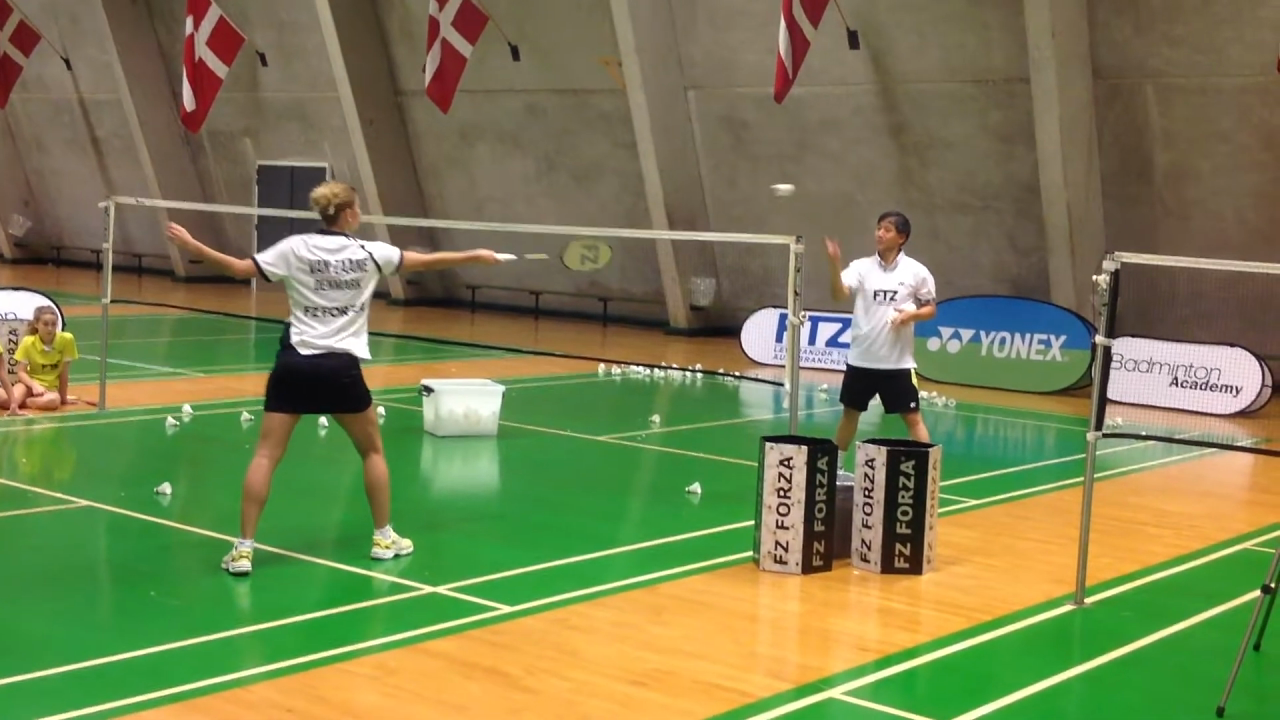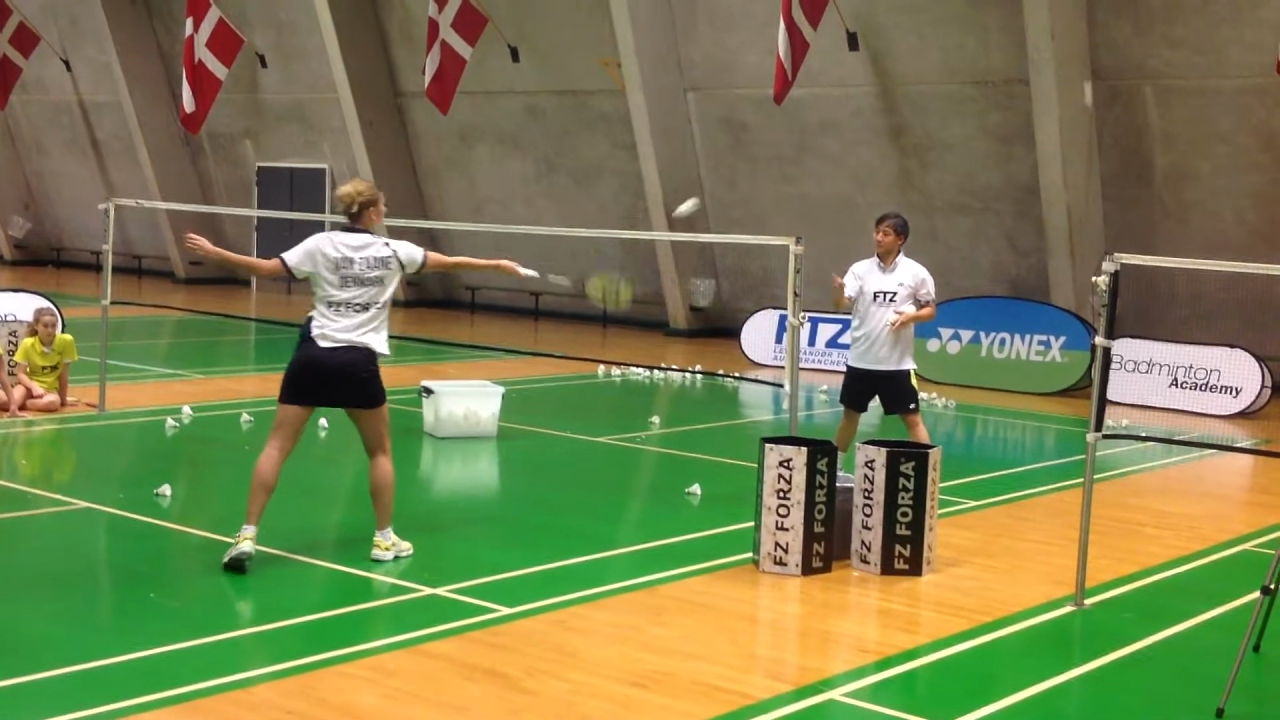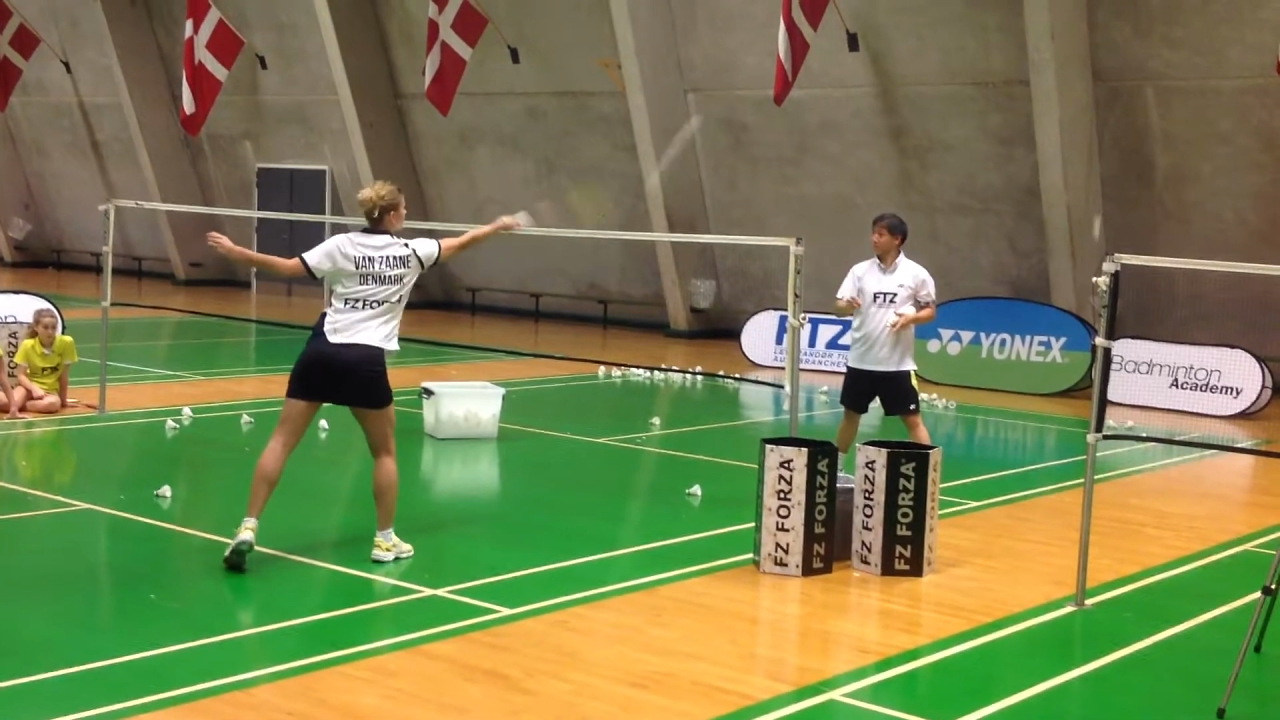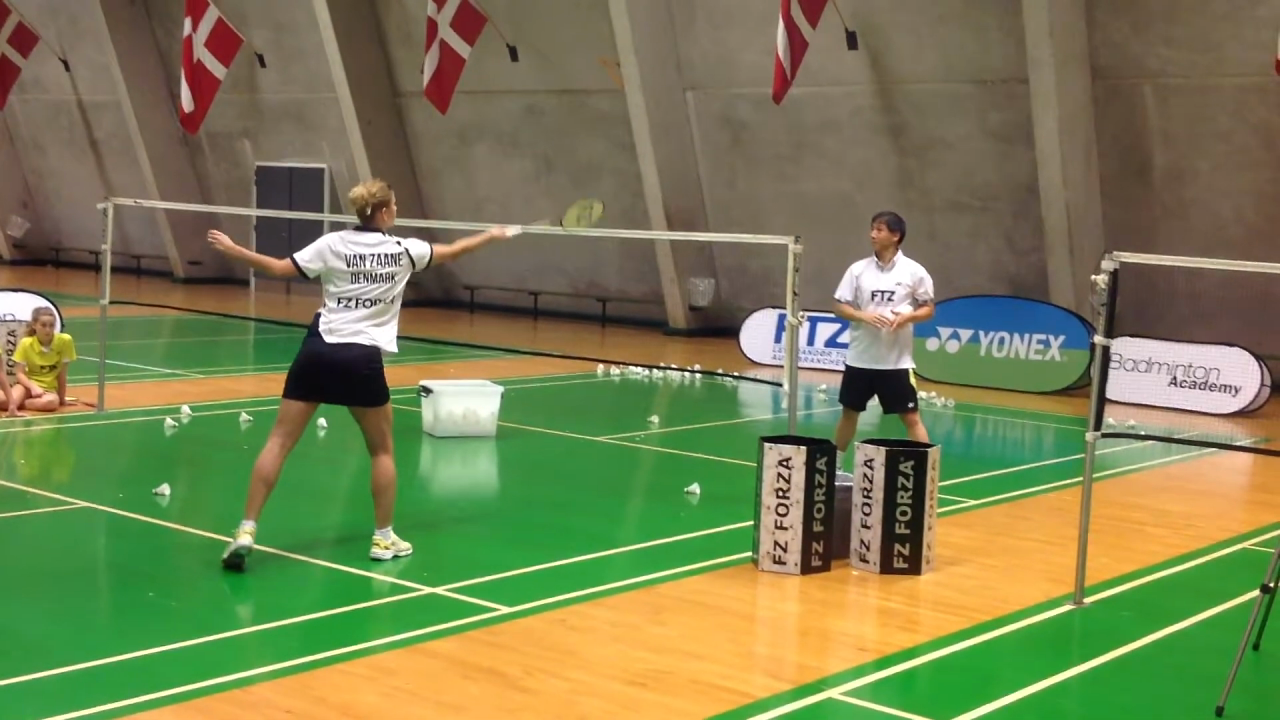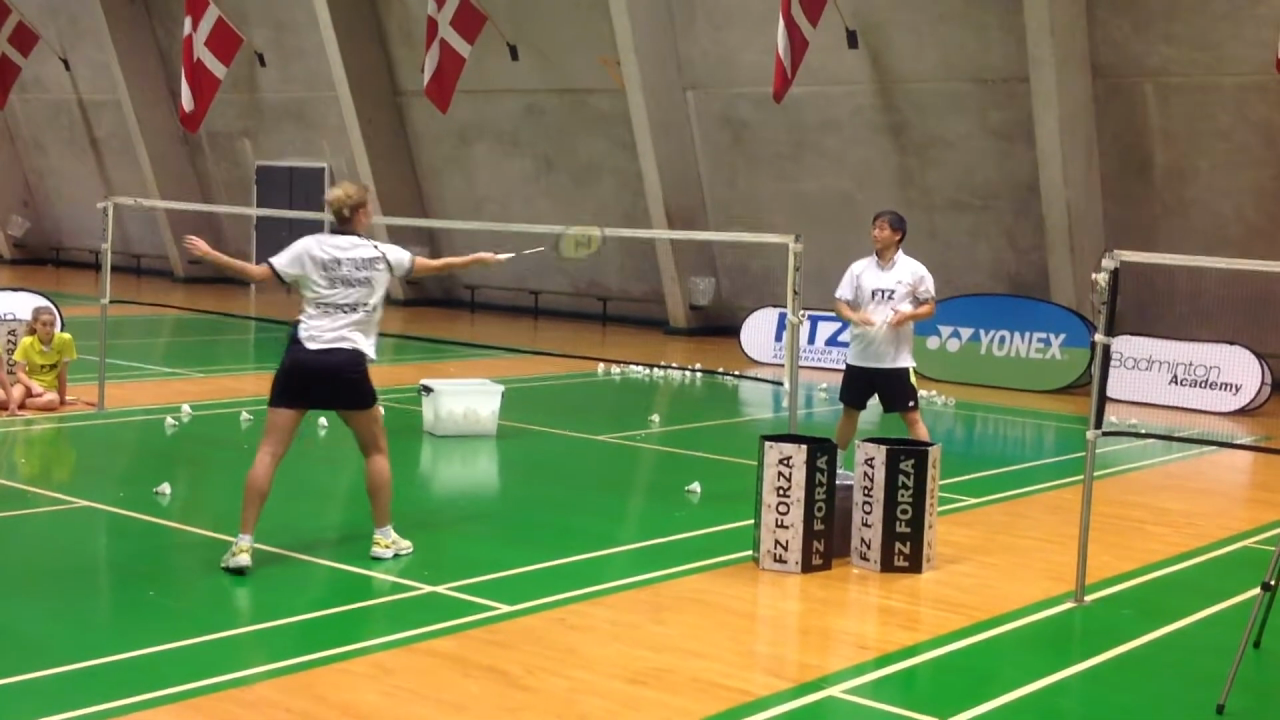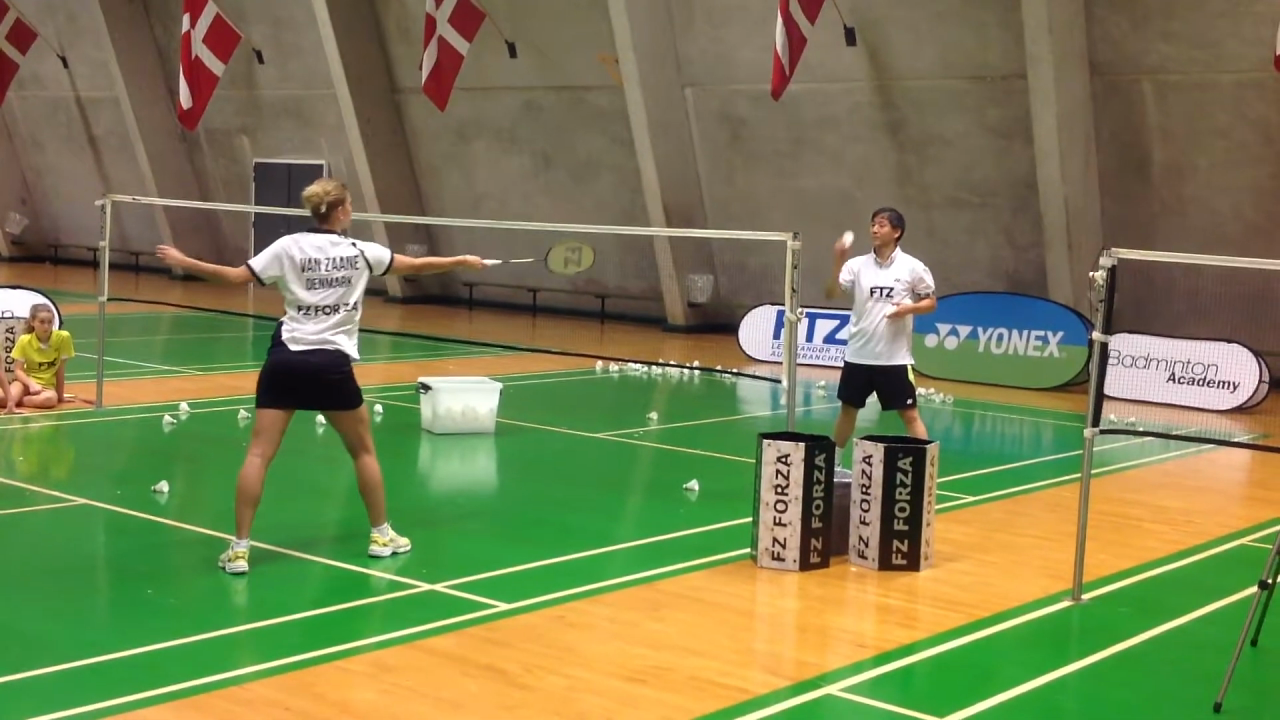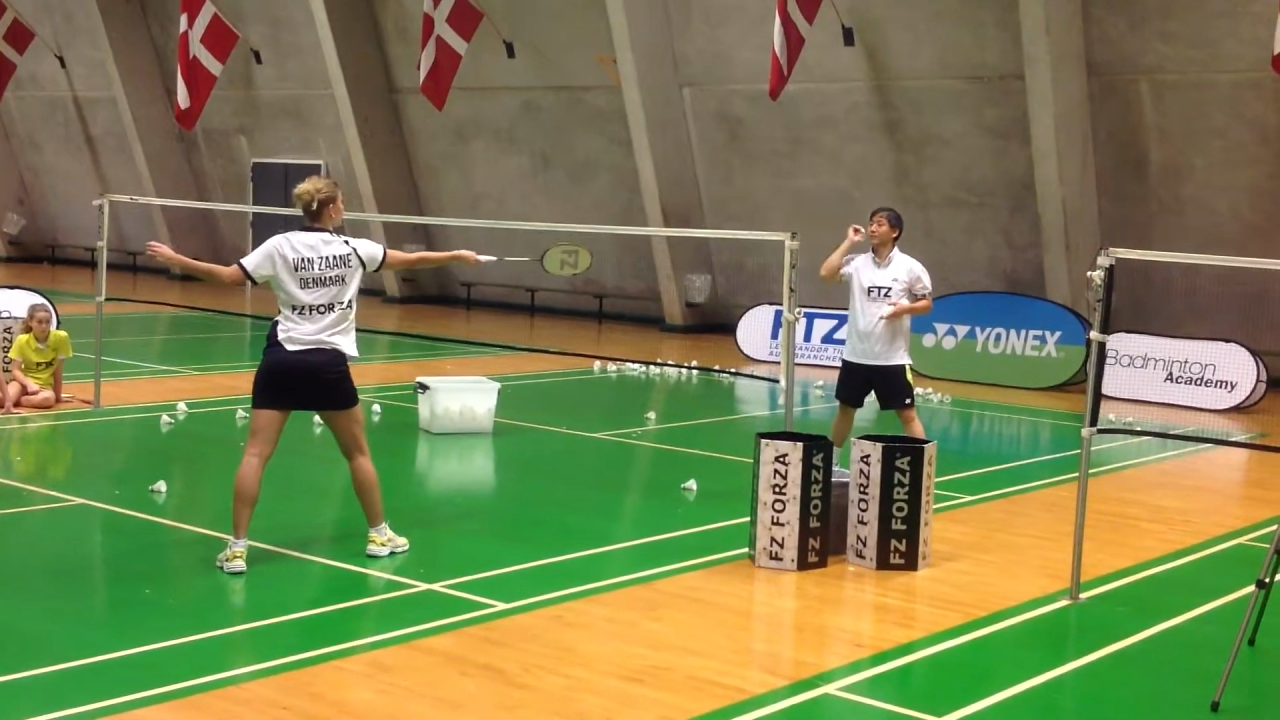
dt=0.2s
person 1, frame 1
left shoulder: (295, 248)
right shoulder: (369, 253)
left elbow: (239, 269)
right elbow: (428, 261)
left wrist: (192, 246)
right wrist: (475, 256)
left hip: (294, 364)
right hip: (341, 367)
left knee: (265, 456)
right knee: (372, 451)
left ankle: (243, 548)
right ankle: (384, 537)
person 1, frame 2
left shoulder: (321, 244)
right shoulder: (392, 252)
left elbow: (266, 269)
right elbow: (450, 262)
left wrist: (215, 252)
right wrist: (498, 264)
left hip: (311, 357)
right hip: (357, 362)
left knee: (276, 447)
right knee: (379, 452)
left ankle: (247, 536)
right ankle: (384, 539)
person 1, frame 3
left shoulder: (342, 245)
right shoulder: (412, 251)
left elbow: (288, 268)
right elbow: (460, 241)
left wrist: (234, 251)
right wrist: (498, 226)
left hip: (321, 353)
right hip: (366, 361)
left knee: (281, 441)
right knee: (384, 452)
left ankle: (248, 528)
right ankle: (385, 540)
person 1, frame 4
left shoulder: (333, 243)
right shoulder: (403, 250)
left elbow: (279, 269)
right elbow: (451, 251)
left wrist: (232, 249)
right wrist: (491, 235)
left hip: (317, 353)
right hip: (362, 360)
left knee: (278, 442)
right knee: (382, 450)
left ankle: (246, 531)
right ankle: (384, 538)
person 1, frame 5
left shoulder: (309, 247)
right shoulder: (381, 255)
left elbow: (257, 274)
right elbow: (436, 266)
left wrist: (210, 254)
right wrist: (478, 257)
left hip: (301, 359)
right hip: (347, 364)
left knee: (269, 451)
right knee: (376, 450)
left ankle: (242, 545)
right ankle: (384, 536)
person 1, frame 6
left shoulder: (288, 247)
right shoulder: (361, 252)
left elbow: (236, 277)
right elbow: (417, 265)
left wrist: (185, 262)
right wrist: (462, 260)
left hip: (286, 361)
right hip: (331, 365)
left knee: (259, 454)
right knee: (364, 450)
left ankle: (239, 548)
right ankle: (382, 535)
person 1, frame 7
left shoulder: (280, 246)
right shoulder: (354, 249)
left elbow: (228, 276)
right elbow: (411, 260)
left wrist: (176, 260)
right wrist: (456, 255)
left hip: (281, 361)
right hip: (328, 364)
left knee: (256, 454)
right knee: (358, 452)
left ankle: (237, 548)
right ankle: (379, 534)
person 2, frame 1
left shoulder: (917, 272)
right shoulder: (862, 266)
left elbow: (931, 308)
right elbow: (840, 295)
left wrist: (912, 314)
right wrist: (835, 263)
left hip: (898, 362)
right hip: (861, 359)
left knee: (912, 417)
right knee: (850, 413)
right ankle: (835, 467)
person 2, frame 2
left shoulder: (916, 273)
right shoulder: (860, 269)
left elbow: (930, 309)
right elbow: (842, 305)
left wrist: (911, 316)
right wrist: (838, 291)
left hip: (898, 362)
right hip: (860, 360)
left knee: (912, 418)
right knee: (850, 414)
right ankle: (835, 468)
person 2, frame 3
left shoulder: (916, 273)
right shoulder: (860, 270)
left elbow: (930, 310)
right elbow: (840, 308)
left wrist: (911, 317)
right wrist: (846, 304)
left hip: (898, 363)
right hip: (861, 361)
left knee: (912, 419)
right knee: (850, 415)
right ankle: (836, 469)
person 2, frame 4
left shoulder: (914, 272)
right shoulder: (858, 269)
left elbow: (928, 309)
right elbow: (839, 306)
left wrist: (908, 316)
right wrist: (864, 316)
left hip: (897, 362)
right hip: (859, 359)
left knee: (911, 417)
right knee: (849, 413)
right ankle: (834, 467)
person 2, frame 5
left shoulder: (915, 270)
right shoulder: (858, 268)
left elbow: (930, 307)
right elbow: (840, 304)
left wrist: (908, 314)
right wrist: (854, 317)
left hip: (897, 360)
right hip: (859, 358)
left knee: (911, 416)
right knee: (849, 412)
right ankle: (835, 465)
person 2, frame 6
left shoulder: (913, 267)
right shoulder: (856, 264)
left elbow: (931, 302)
right elbow: (831, 294)
left wrist: (909, 307)
right wrist: (838, 263)
left hip: (895, 357)
right hip: (858, 355)
left knee: (910, 414)
right knee: (848, 409)
right ankle: (833, 463)
person 2, frame 7
left shoulder: (910, 267)
right shoulder: (856, 262)
left elbow: (927, 303)
right elbow: (825, 274)
left wrist: (906, 308)
right wrist: (848, 242)
left hip: (893, 357)
right hip: (856, 355)
left knee: (907, 414)
right knee: (845, 409)
